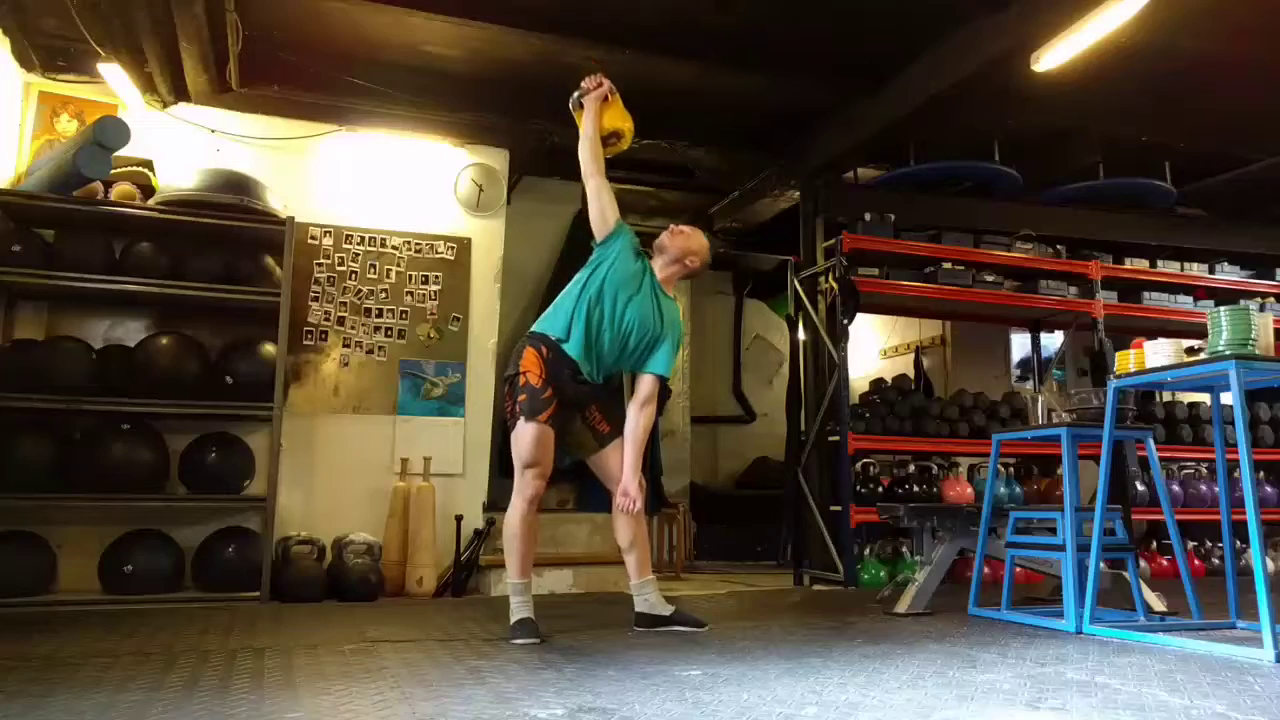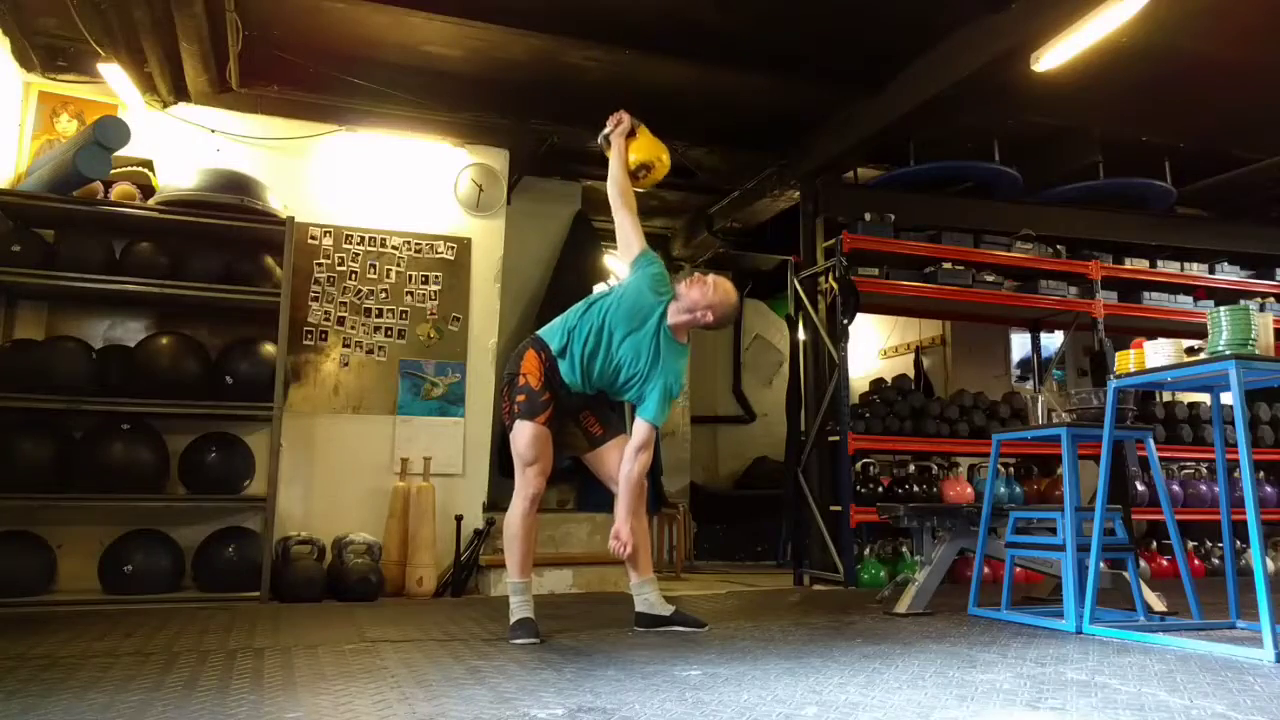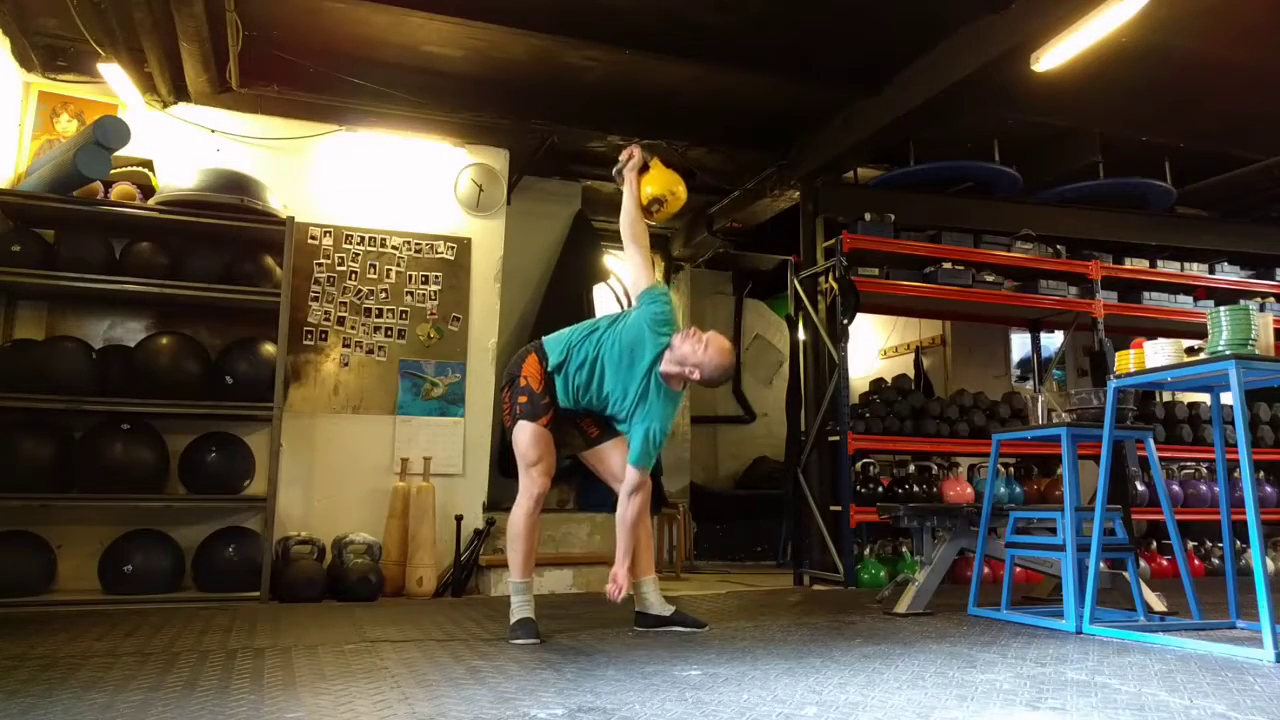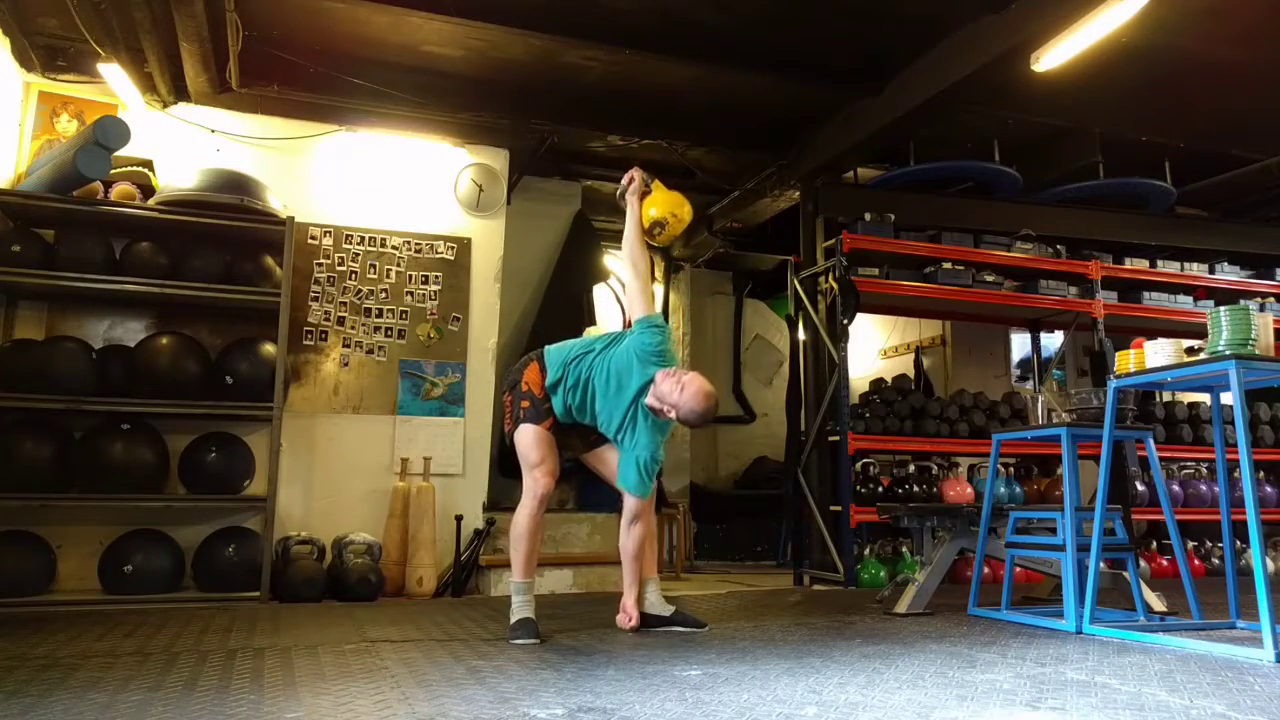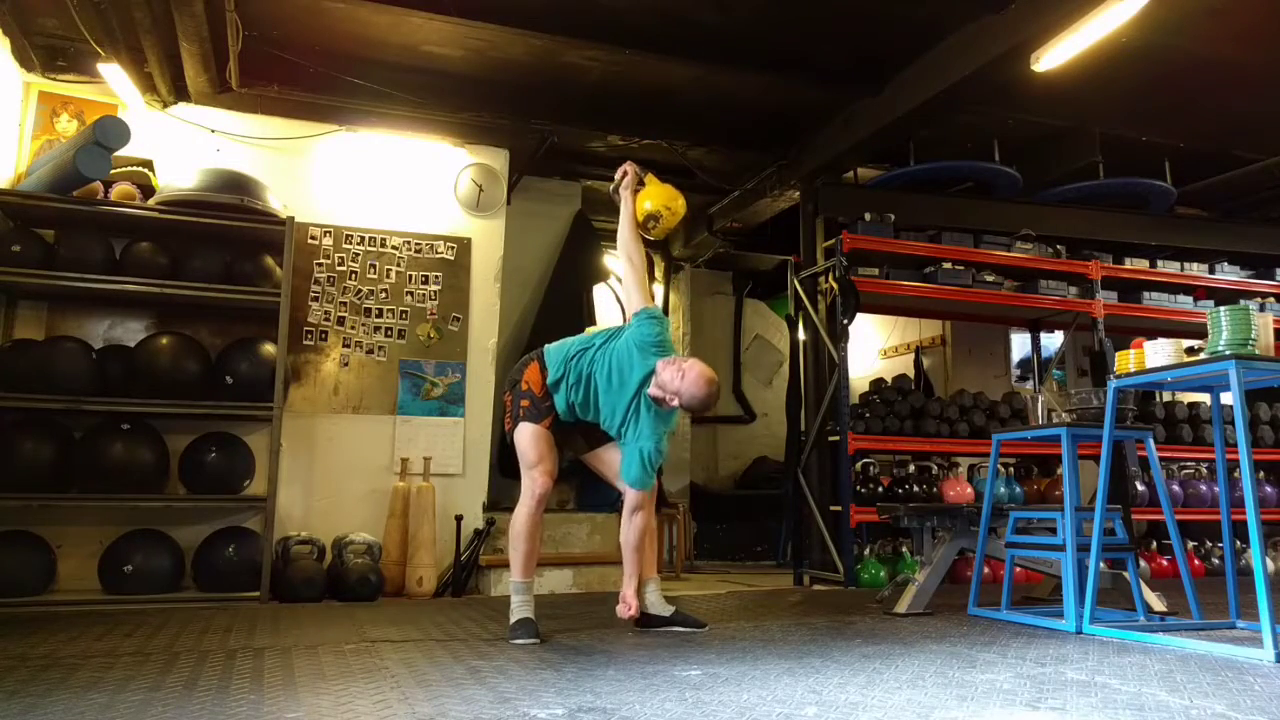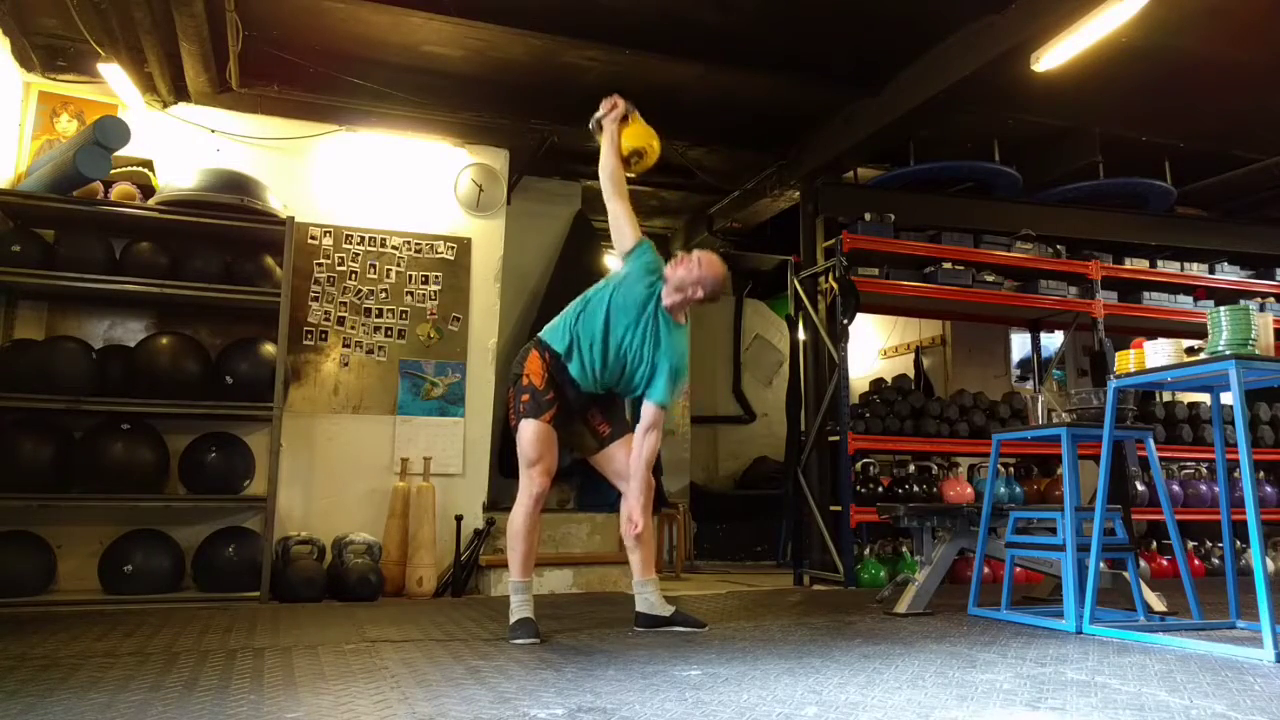
dt=0.5s
person 1, frame 1
left shoulder: (669, 324)
right shoulder: (621, 251)
left elbow: (643, 401)
right elbow: (593, 173)
left wrist: (632, 469)
right wrist: (593, 106)
left hip: (591, 385)
right hip: (543, 361)
left knee: (630, 491)
right knee: (531, 485)
left ankle: (649, 604)
right ankle: (520, 610)
person 1, frame 2
left shoulder: (671, 369)
right shoulder: (653, 284)
left elbow: (639, 447)
right elbow: (622, 208)
left wrist: (626, 518)
right wrist: (619, 142)
left hip: (584, 395)
right hip: (539, 365)
left knee: (634, 484)
right knee: (531, 485)
left ankle: (649, 604)
right ankle: (520, 610)
person 1, frame 3
left shoulder: (657, 411)
right shoulder: (659, 321)
left elbow: (633, 489)
right elbow: (635, 243)
left wrist: (623, 564)
right wrist: (632, 177)
left hip: (581, 406)
right hip: (538, 371)
left knee: (638, 484)
right knee: (536, 486)
left ankle: (650, 604)
right ankle: (520, 610)
person 1, frame 4
left shoulder: (646, 439)
right shoulder: (654, 349)
left elbow: (634, 517)
right elbow: (636, 272)
left wrist: (631, 596)
right wrist: (634, 203)
left hip: (579, 413)
right hip: (538, 381)
left knee: (642, 492)
right knee: (540, 486)
left ankle: (652, 603)
right ankle: (521, 609)
person 1, frame 5
left shoulder: (649, 434)
right shoulder: (653, 342)
left elbow: (635, 509)
right elbow: (632, 263)
left wrist: (631, 586)
right wrist: (627, 195)
left hip: (580, 412)
right hip: (539, 379)
left knee: (643, 489)
right knee: (539, 485)
left ankle: (650, 601)
right ankle: (521, 609)
person 1, frame 6
left shoulder: (673, 348)
right shoulder: (643, 269)
left elbow: (649, 425)
right elbow: (614, 194)
left wrist: (636, 500)
right wrist: (611, 127)
left hip: (593, 393)
right hip: (546, 366)
left knee: (640, 485)
right knee: (536, 483)
left ankle: (649, 604)
right ankle: (520, 609)
